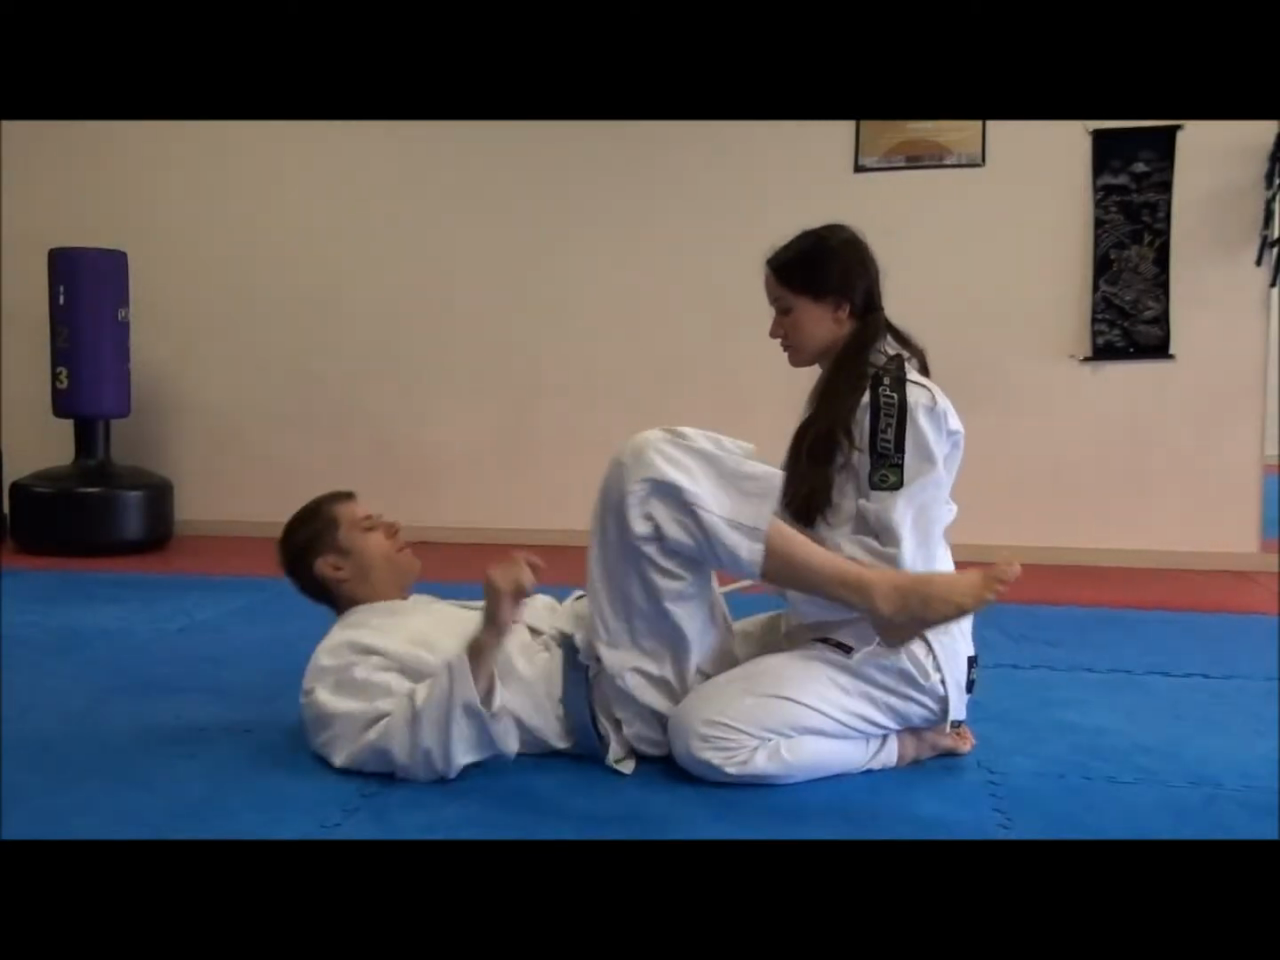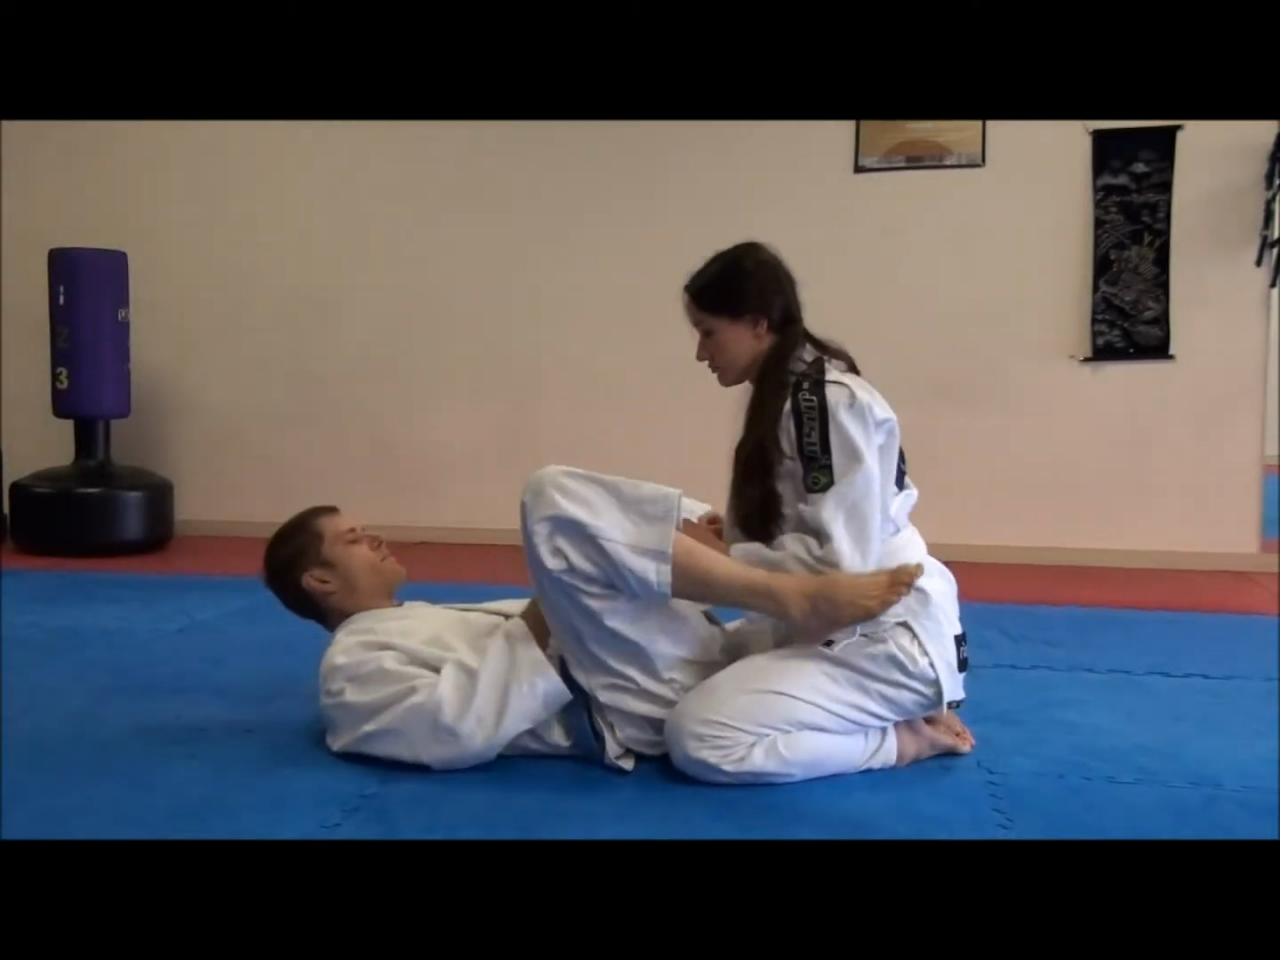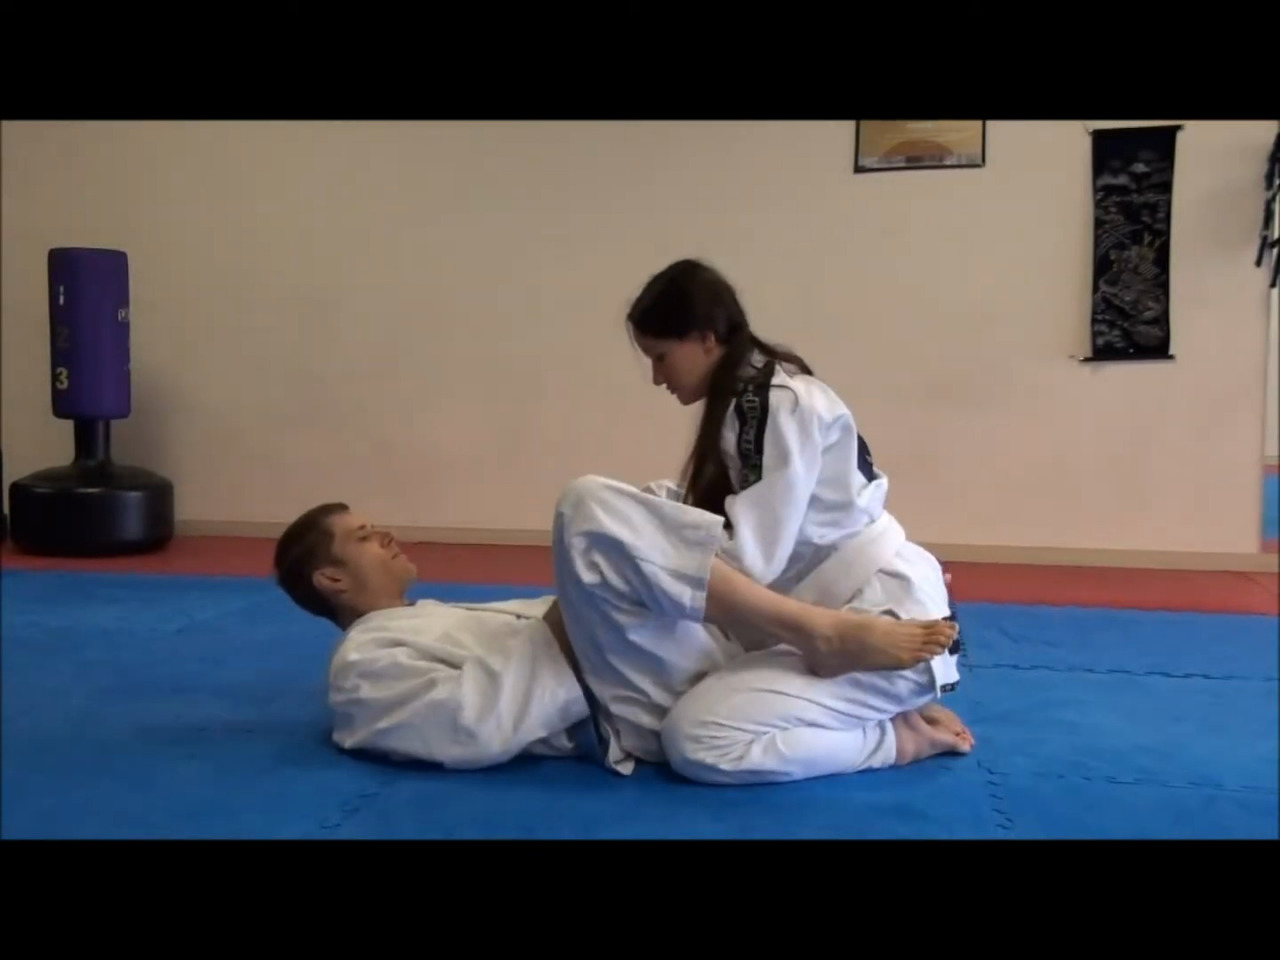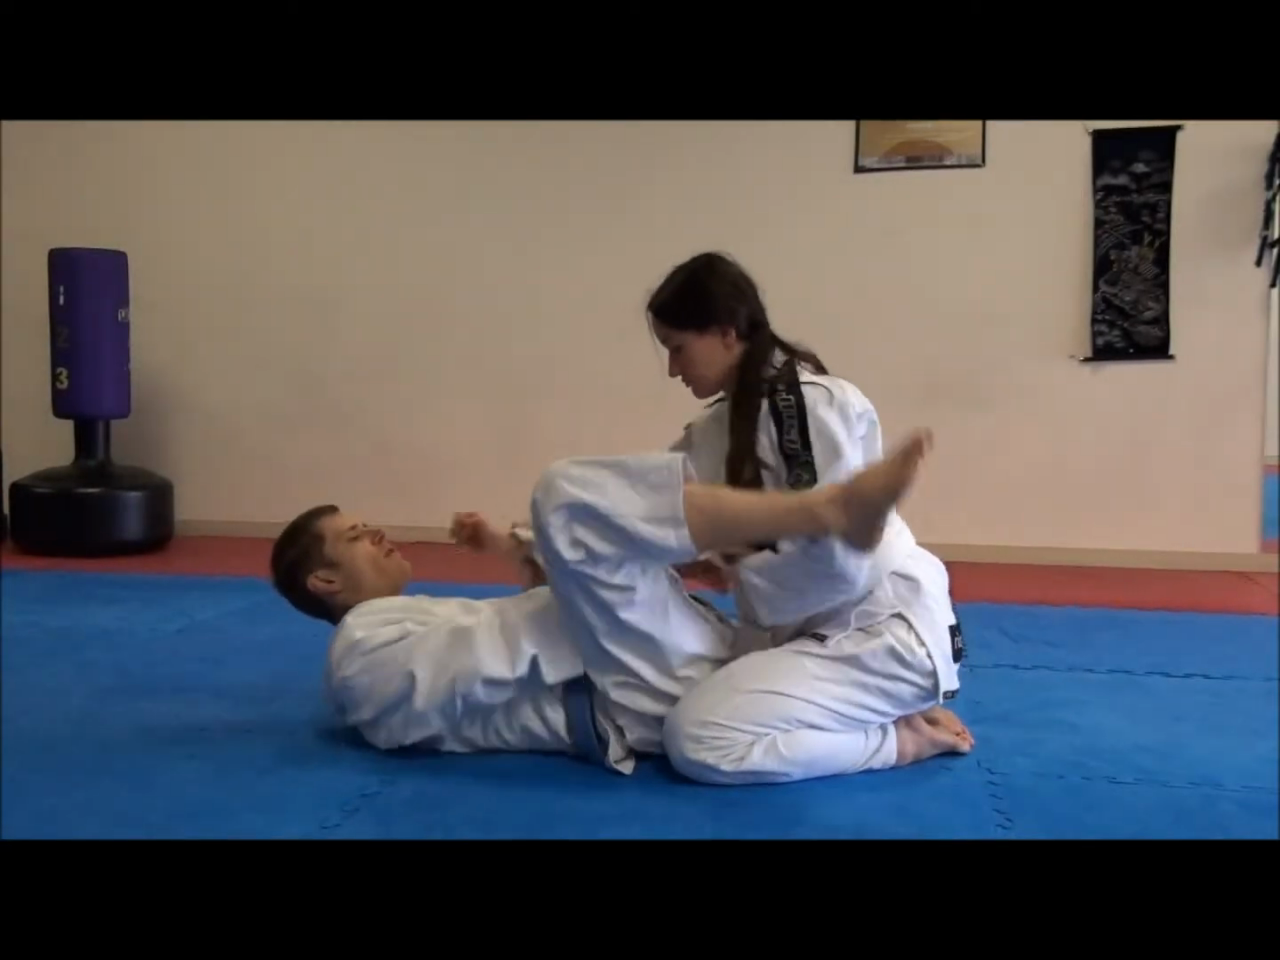
dt=0.5s
person 1, frame 1
left shoulder: (412, 618)
right shoulder: (344, 663)
right elbow: (423, 745)
right wrist: (489, 639)
left hip: (601, 656)
right hip: (624, 699)
right knee: (655, 468)
right ankle: (880, 593)
person 1, frame 2
left shoulder: (416, 623)
right shoulder: (353, 668)
right elbow: (462, 725)
right wrist: (538, 621)
right hip: (632, 704)
right knee: (556, 497)
right ankle: (794, 596)
person 1, frame 3
left shoulder: (428, 621)
right shoulder: (364, 666)
right elbow: (474, 725)
right wrist: (561, 630)
right knee: (595, 511)
right ankle: (828, 634)
person 1, frame 4
left shoulder: (409, 622)
right shoulder: (362, 657)
right elbow: (485, 659)
left wrist: (521, 555)
right hip: (633, 701)
right knee: (573, 494)
right ankle: (832, 509)
person 2, frame 1
left shoulder: (902, 400)
right shoulder: (846, 389)
left elbow: (898, 563)
left hip: (899, 649)
right hip: (848, 629)
left knee: (702, 735)
right knee: (694, 677)
left ankle: (909, 740)
right ankle: (898, 727)
person 2, frame 2
left shoulder: (830, 401)
right shoulder: (786, 395)
left elbow: (839, 562)
left wrist: (721, 560)
right wrist: (725, 534)
left hip: (892, 637)
right hip: (840, 624)
left knee: (699, 737)
left ankle: (907, 739)
right ankle: (897, 716)
person 2, frame 3
left shoulder: (779, 405)
right shoulder: (753, 397)
left elbow: (747, 558)
right elbow: (721, 517)
left wrist: (635, 537)
right wrist: (650, 506)
right hip: (833, 618)
left knee: (696, 739)
left ankle: (900, 736)
right ankle: (881, 708)
person 2, frame 4
left shoulder: (806, 405)
right shoulder: (734, 414)
left elbow: (837, 562)
left wrist: (726, 567)
left hip: (888, 631)
right hip: (826, 626)
left knee: (698, 738)
left ankle: (903, 737)
right ankle: (889, 712)
